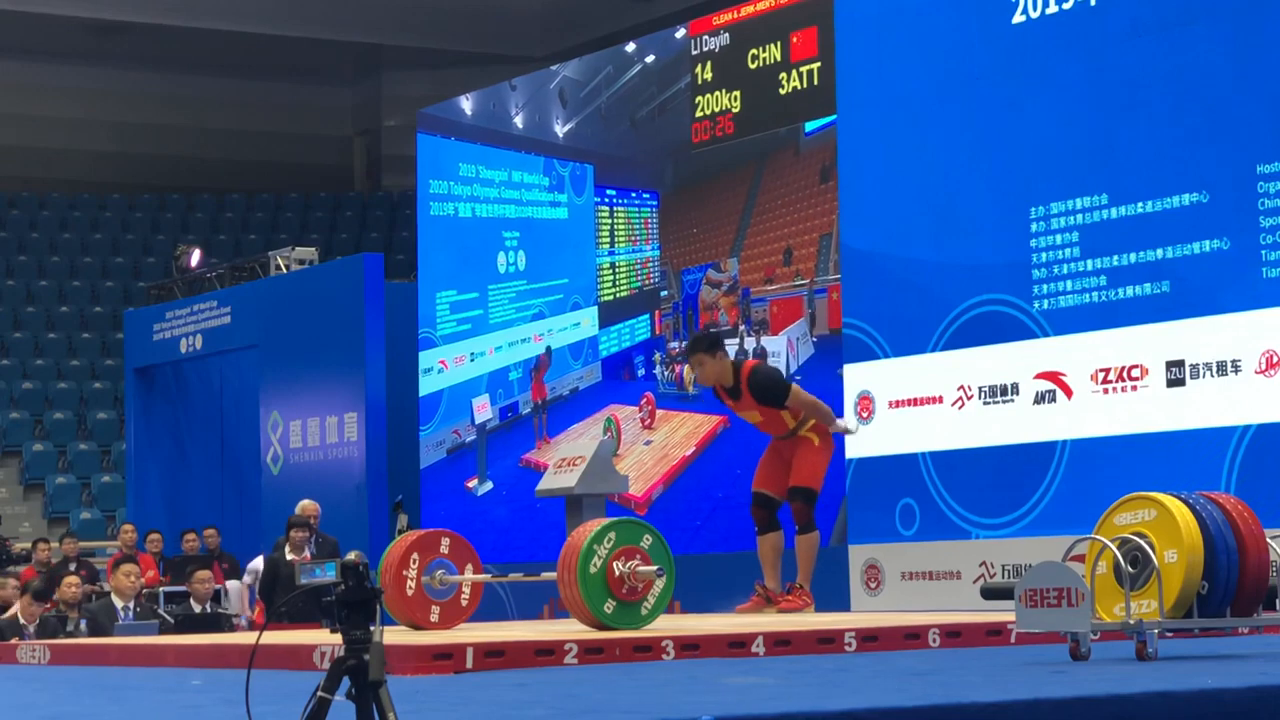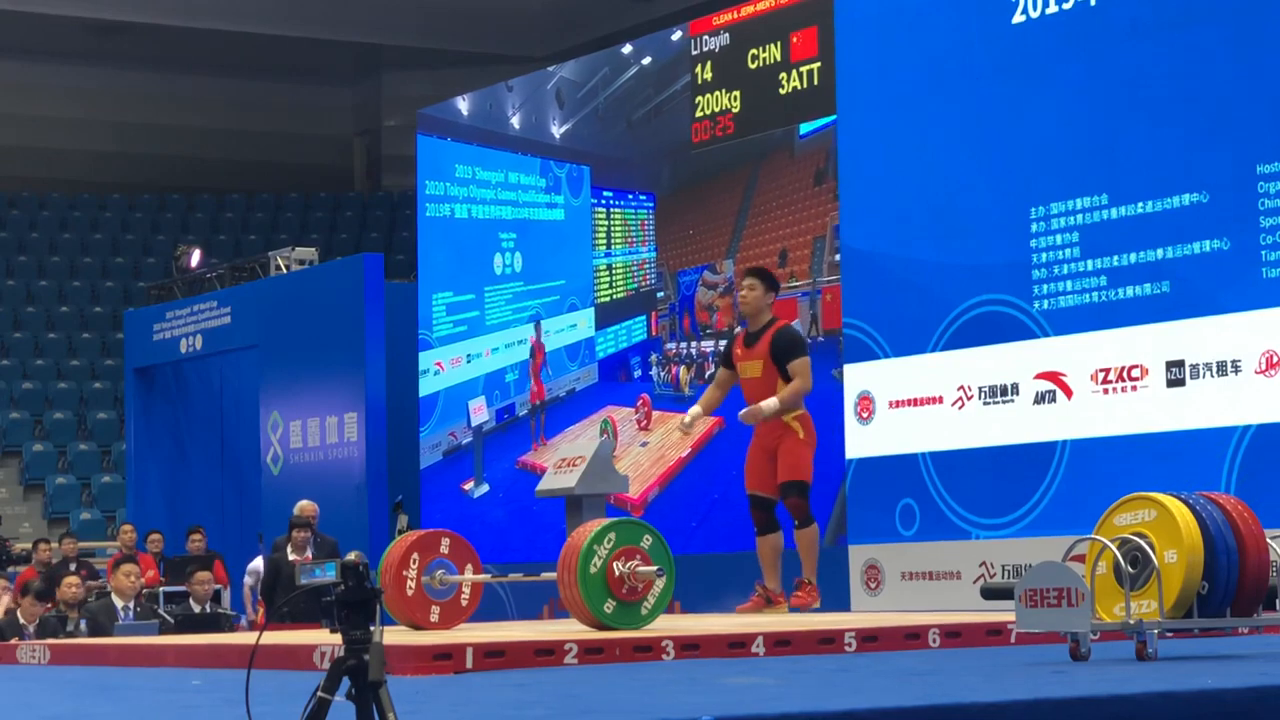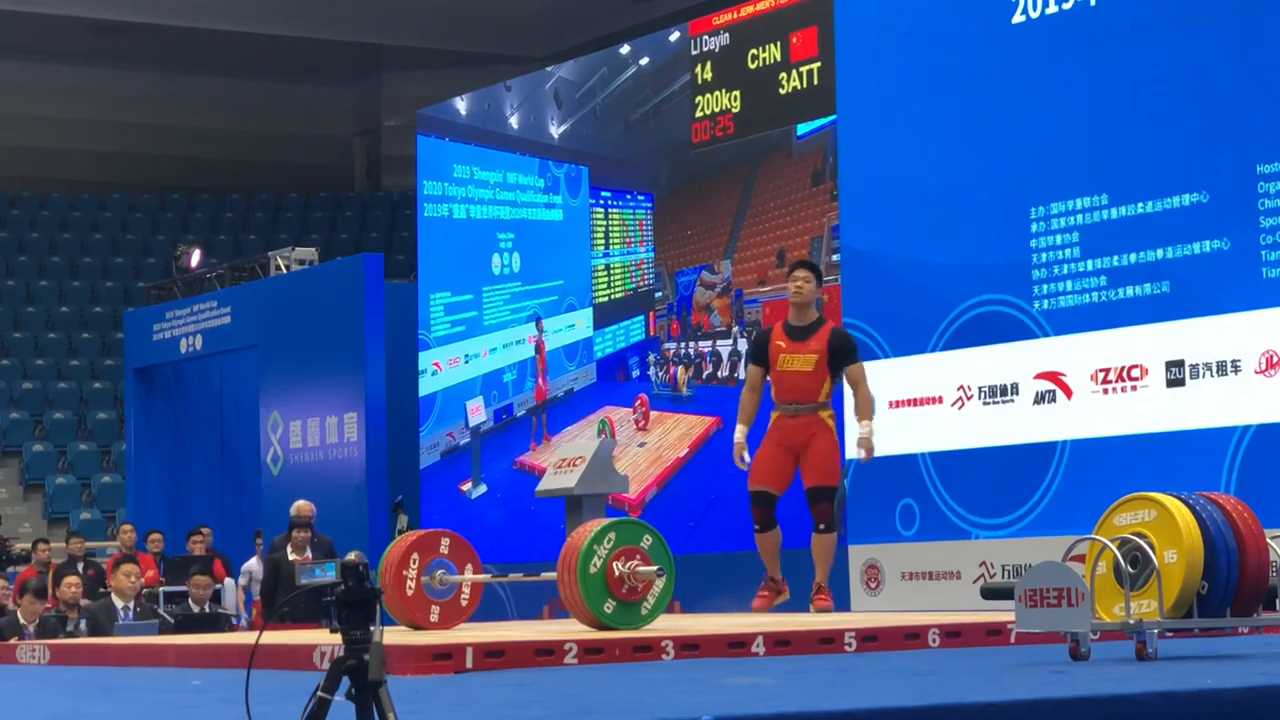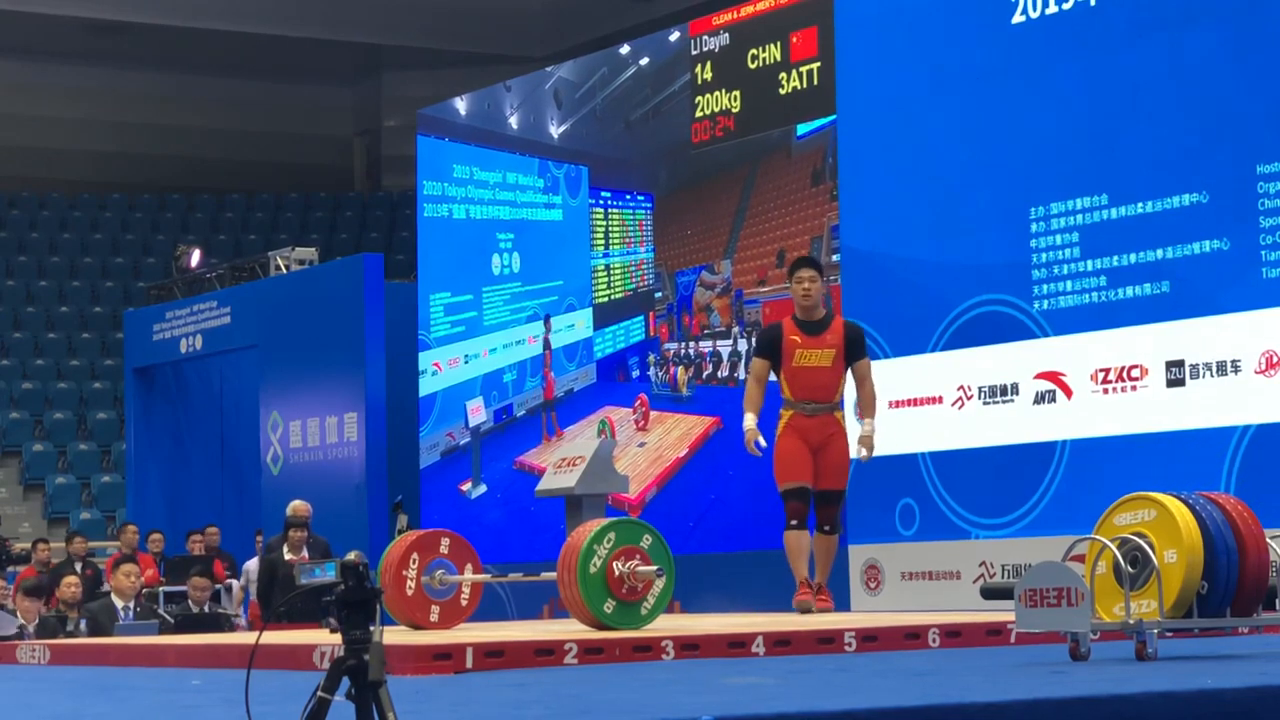
dt=0.5s
person 1, frame 1
left shoulder: (761, 378)
right shoulder: (720, 388)
left elbow: (808, 403)
left wrist: (833, 425)
left hip: (809, 437)
right hip: (779, 441)
left knee: (800, 507)
right knee: (761, 510)
left ankle: (802, 592)
right ankle: (770, 592)
person 1, frame 2
left shoulder: (785, 336)
right shoulder: (736, 344)
left elbow: (804, 382)
right elbow: (719, 386)
left wrist: (769, 406)
right wrist: (694, 413)
left hip: (793, 427)
right hip: (762, 431)
left knee: (796, 502)
right knee: (759, 510)
left ankle: (809, 584)
right ankle: (772, 592)
person 1, frame 3
left shoulder: (836, 338)
right shoulder: (766, 338)
left elbow: (859, 386)
right elbow: (752, 388)
left wrist: (865, 429)
right wrist: (740, 434)
left hip: (819, 427)
right hip: (779, 427)
left knee: (822, 509)
right knee: (761, 506)
left ankle: (820, 588)
right ankle: (773, 581)
person 1, frame 4
left shoulder: (848, 332)
right shoulder: (773, 334)
left elbow: (864, 382)
right elbow: (756, 381)
left wrist: (867, 428)
right wrist: (750, 423)
left hip: (831, 427)
right hip: (792, 427)
left knee: (828, 512)
right knee: (796, 508)
left ankle: (821, 586)
right ankle: (803, 586)
